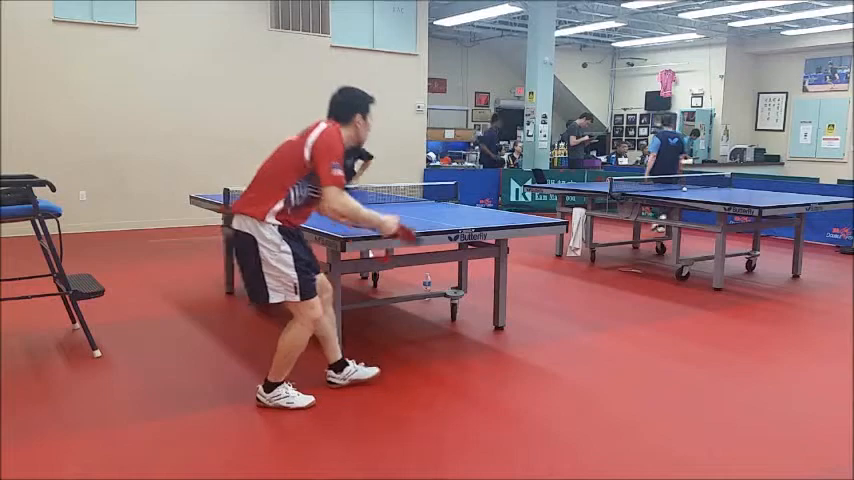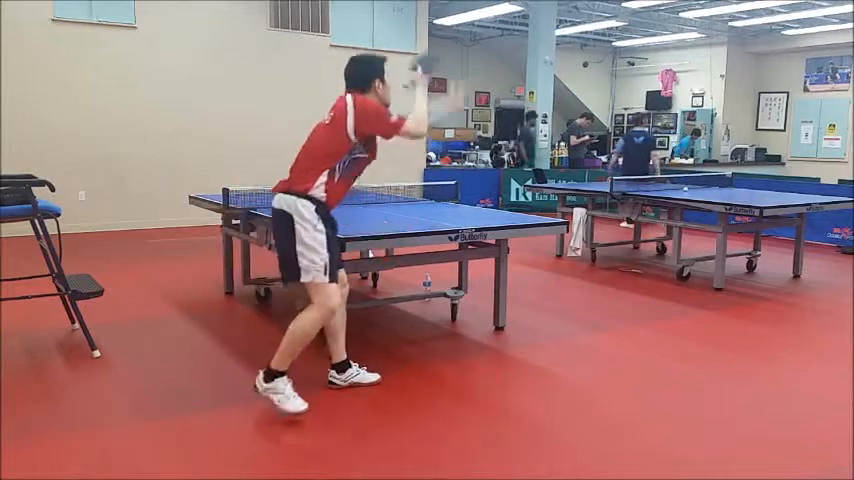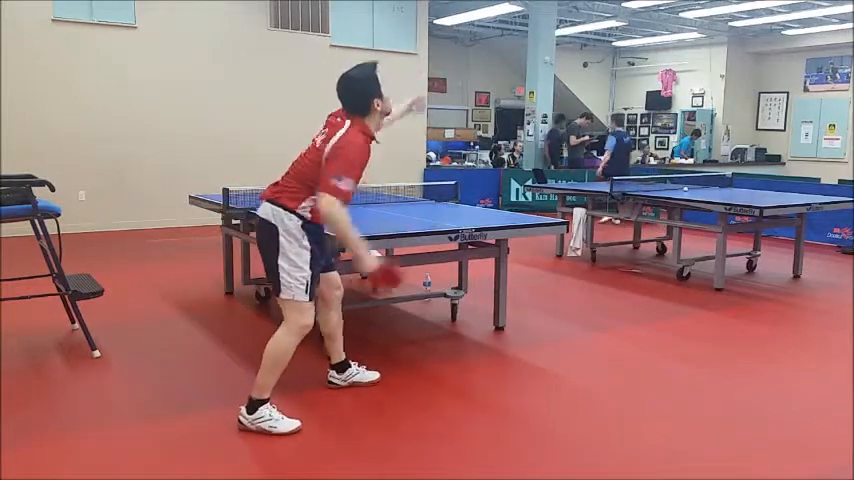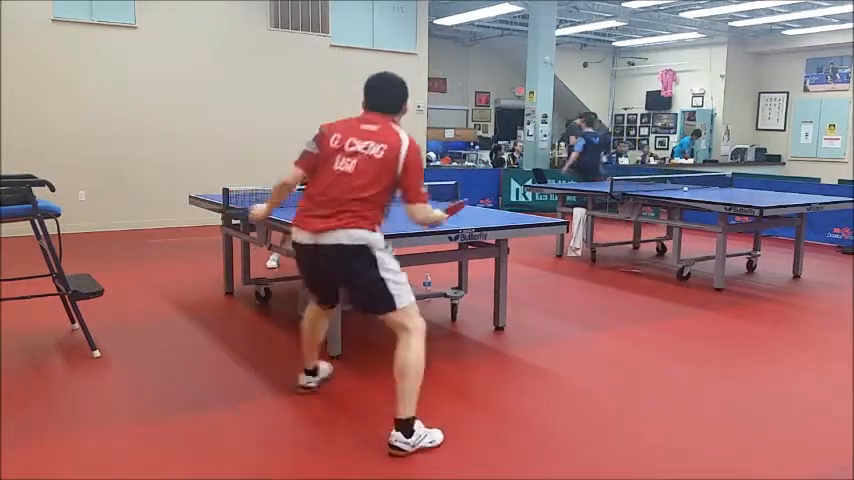
dt=0.7s
person 1, frame 1
left shoulder: (322, 136)
right shoulder: (329, 137)
left elbow: (324, 205)
right elbow: (336, 203)
left wrist: (369, 221)
right wrist: (381, 222)
left hip: (274, 226)
right hip: (261, 228)
left knee: (322, 291)
right knee: (308, 313)
left ankle: (339, 367)
right ankle: (272, 388)
person 1, frame 2
left shoulder: (353, 108)
right shoulder: (364, 107)
left elbow: (404, 128)
right elbow: (417, 129)
left wrist: (428, 97)
right wrist: (420, 88)
left hip: (308, 207)
right hip: (301, 208)
left knee: (339, 289)
right knee: (327, 302)
left ankle: (341, 368)
right ankle: (273, 377)
person 1, frame 3
left shoulder: (345, 121)
right shoulder: (351, 141)
right elbow: (329, 204)
left wrist: (404, 110)
right wrist: (361, 252)
left hip: (297, 218)
right hip: (285, 222)
left knee: (333, 291)
right knee: (300, 321)
left ankle: (342, 368)
right ankle: (255, 409)
person 1, frame 4
left shoulder: (331, 131)
right shoulder: (405, 145)
left elbow: (291, 180)
right elbow: (419, 214)
left wrist: (267, 208)
right wrist: (439, 216)
left hip: (306, 239)
right hip: (356, 242)
left knee: (322, 304)
right knee: (412, 328)
left ankle: (310, 372)
right ankle: (405, 430)
person 2, frame 1
left shoulder: (658, 136)
right shoulder: (680, 138)
left elbow: (652, 156)
right elbow: (681, 159)
left wrist: (647, 173)
right wrist: (678, 172)
left hip: (657, 173)
right hip: (671, 174)
left ankle: (660, 217)
right ankle: (662, 225)
person 2, frame 2
left shoulder: (625, 137)
right shoulder: (649, 137)
left elbow: (615, 154)
right elbow: (653, 157)
right wrist: (657, 172)
left hip: (628, 172)
right hip: (643, 172)
left ankle: (629, 220)
person 2, frame 3
left shoulder: (613, 136)
right shoulder: (628, 137)
left elbow: (608, 153)
right elbow: (629, 155)
left wrist: (601, 166)
right wrist: (627, 168)
left hip: (612, 170)
right hip: (623, 171)
person 2, frame 4
left shoulder: (583, 137)
right shoulder: (601, 137)
left elbow: (575, 154)
right elbow: (602, 154)
left wrist: (566, 166)
right wrist: (599, 168)
left hip: (583, 172)
right hip: (594, 172)
